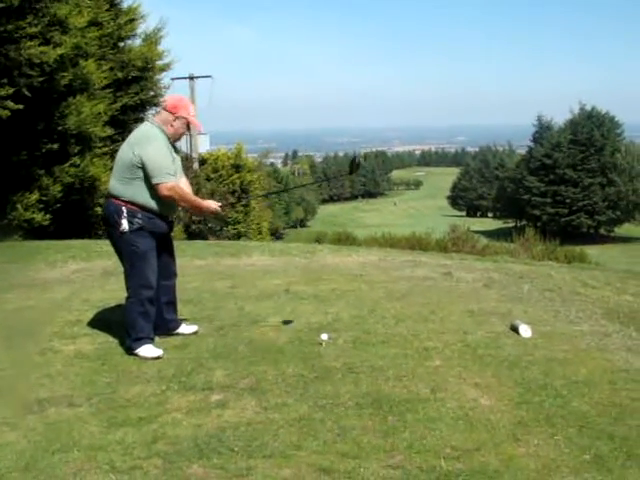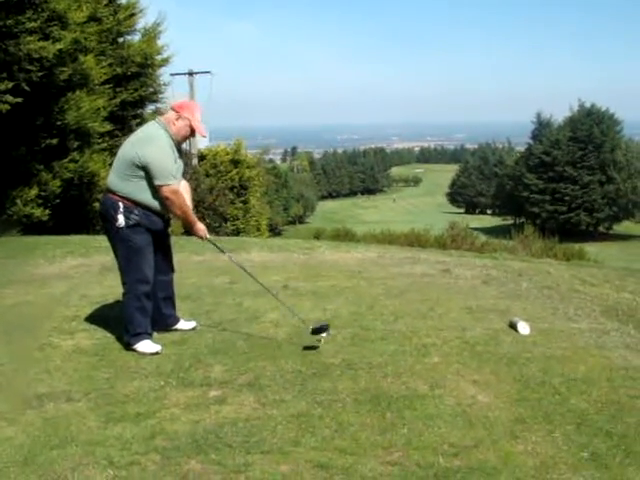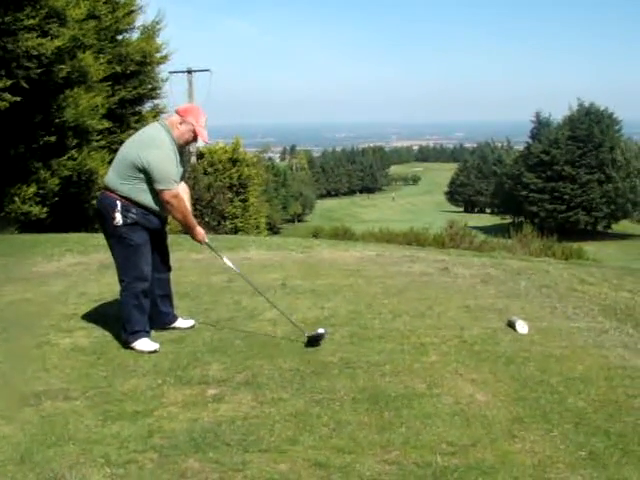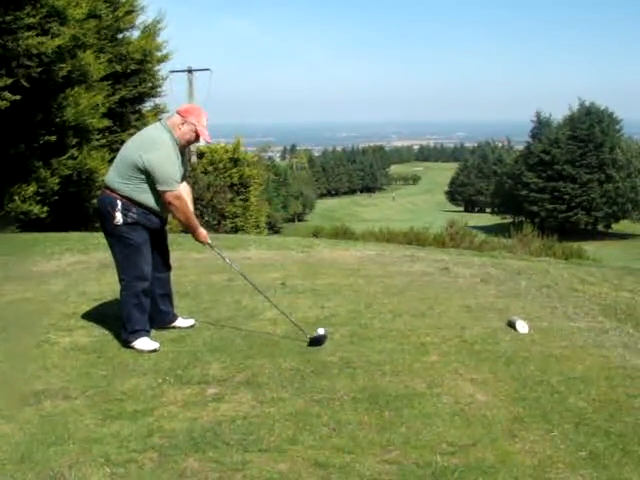
dt=0.4s
person 1, frame 1
left shoulder: (161, 138)
right shoulder: (152, 142)
left elbow: (179, 178)
right elbow: (167, 189)
left wrist: (196, 205)
right wrist: (201, 205)
left hip: (153, 218)
right hip: (130, 220)
left knee: (165, 273)
right knee: (143, 280)
left ankle: (166, 323)
right ankle: (139, 340)
person 1, frame 2
left shoulder: (166, 139)
right shoulder: (156, 143)
left elbow: (180, 182)
right elbow: (169, 193)
left wrist: (190, 217)
right wrist: (193, 224)
left hip: (149, 215)
right hip: (127, 215)
left knee: (162, 270)
right knee: (139, 277)
left ankle: (164, 319)
right ankle: (136, 335)
person 1, frame 3
left shoulder: (172, 141)
right shoulder: (159, 147)
left elbow: (180, 185)
right elbow: (170, 197)
left wrist: (190, 220)
right wrist: (193, 228)
left hip: (146, 213)
right hip: (124, 213)
left knee: (159, 267)
right knee: (137, 275)
left ankle: (163, 317)
right ankle: (135, 333)
person 1, frame 4
left shoulder: (174, 142)
right shoulder: (160, 147)
left elbow: (181, 184)
right elbow: (173, 198)
left wrist: (193, 221)
right wrist: (196, 229)
left hip: (147, 212)
right hip: (123, 212)
left knee: (159, 266)
right knee: (137, 274)
left ankle: (163, 317)
right ankle: (135, 333)
